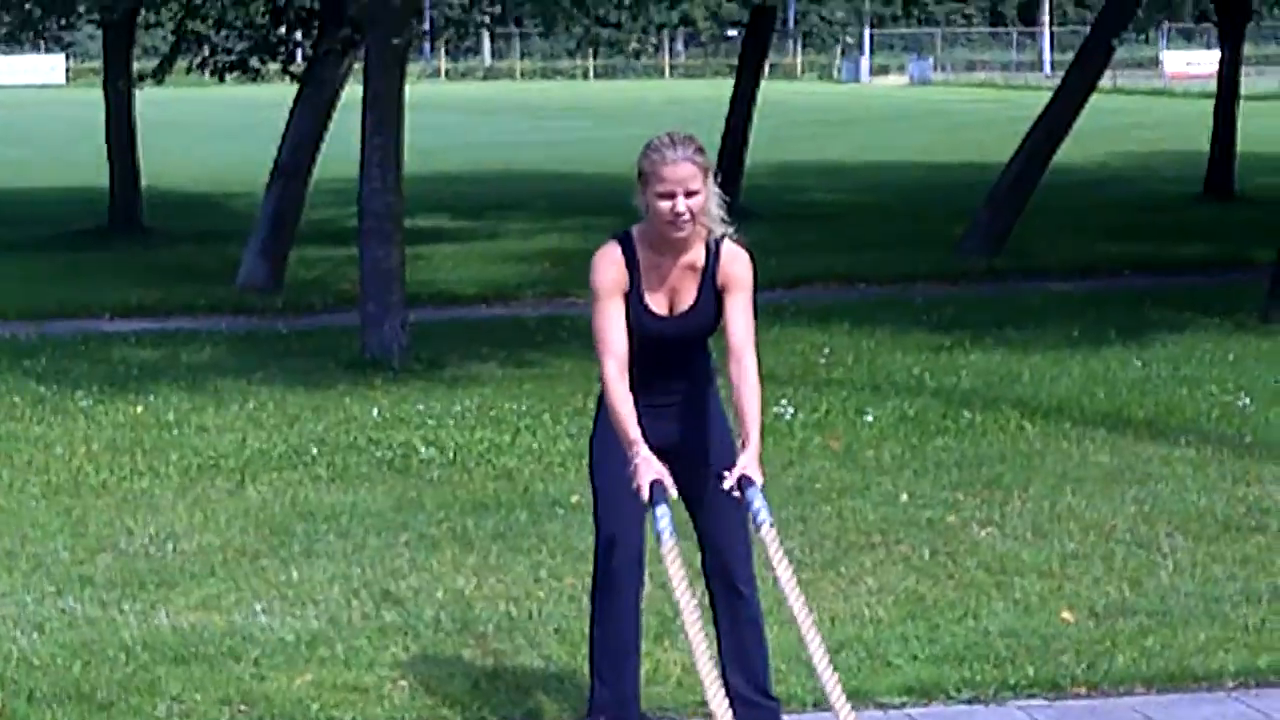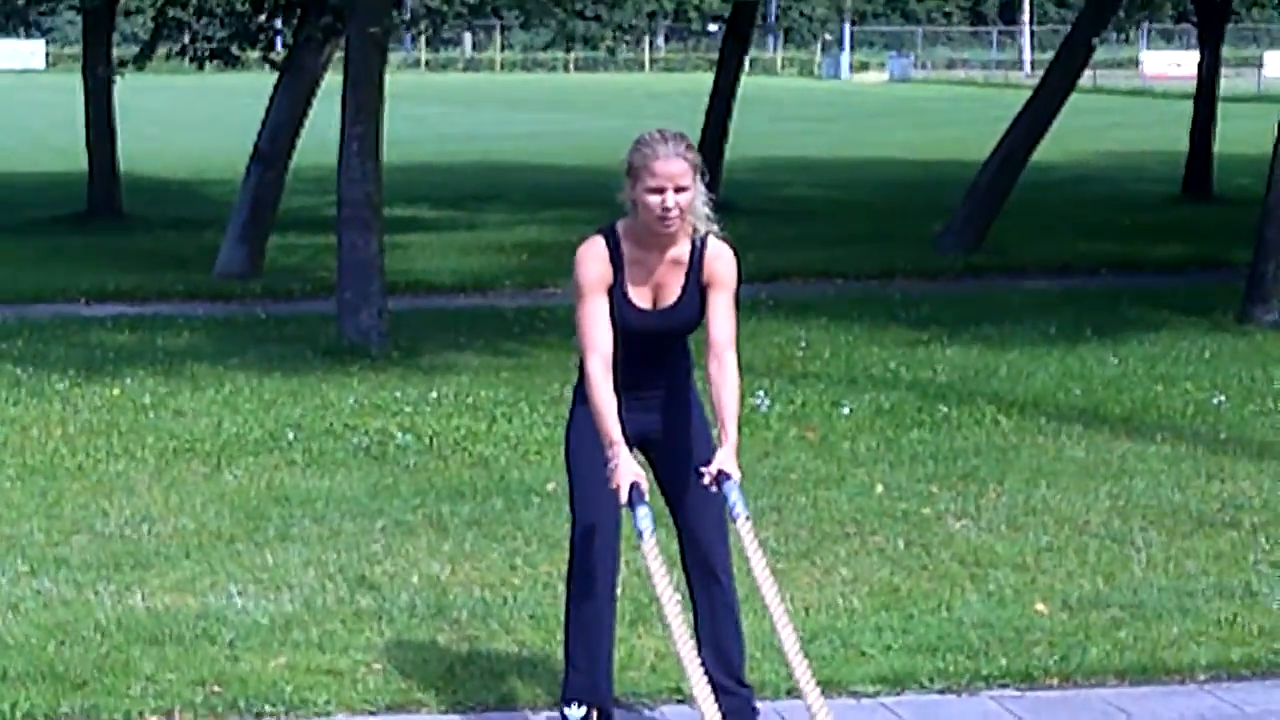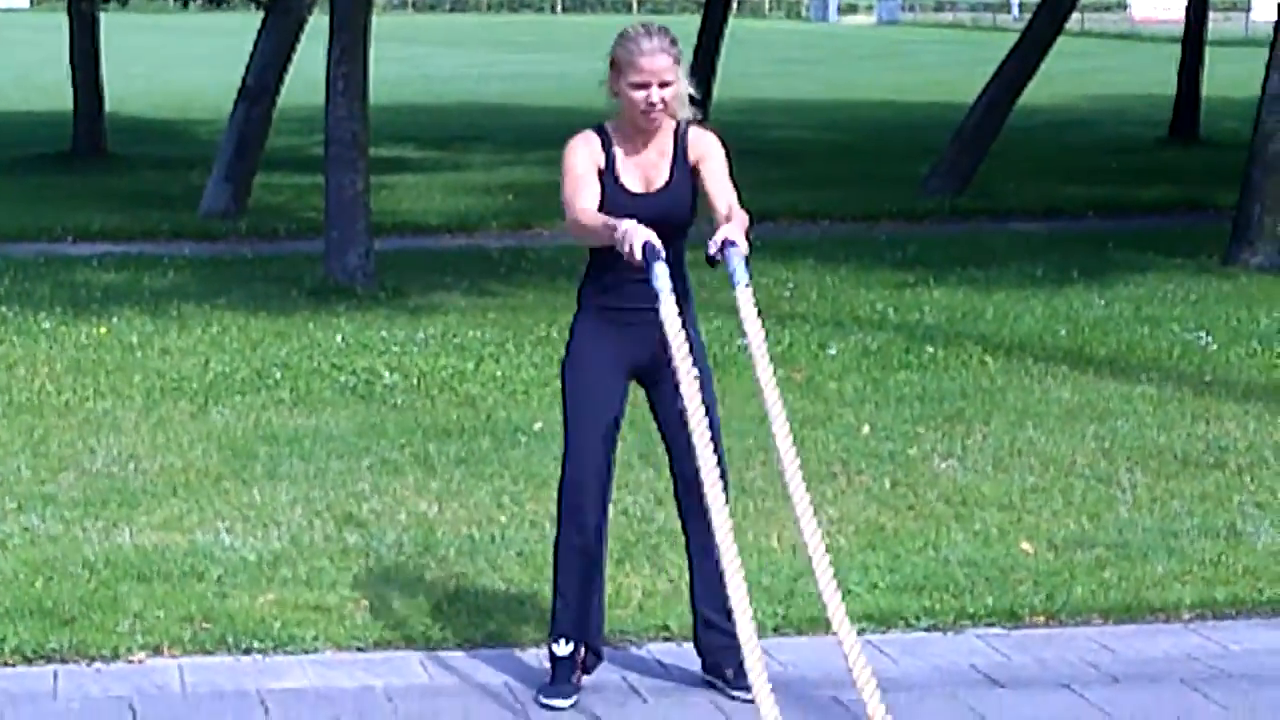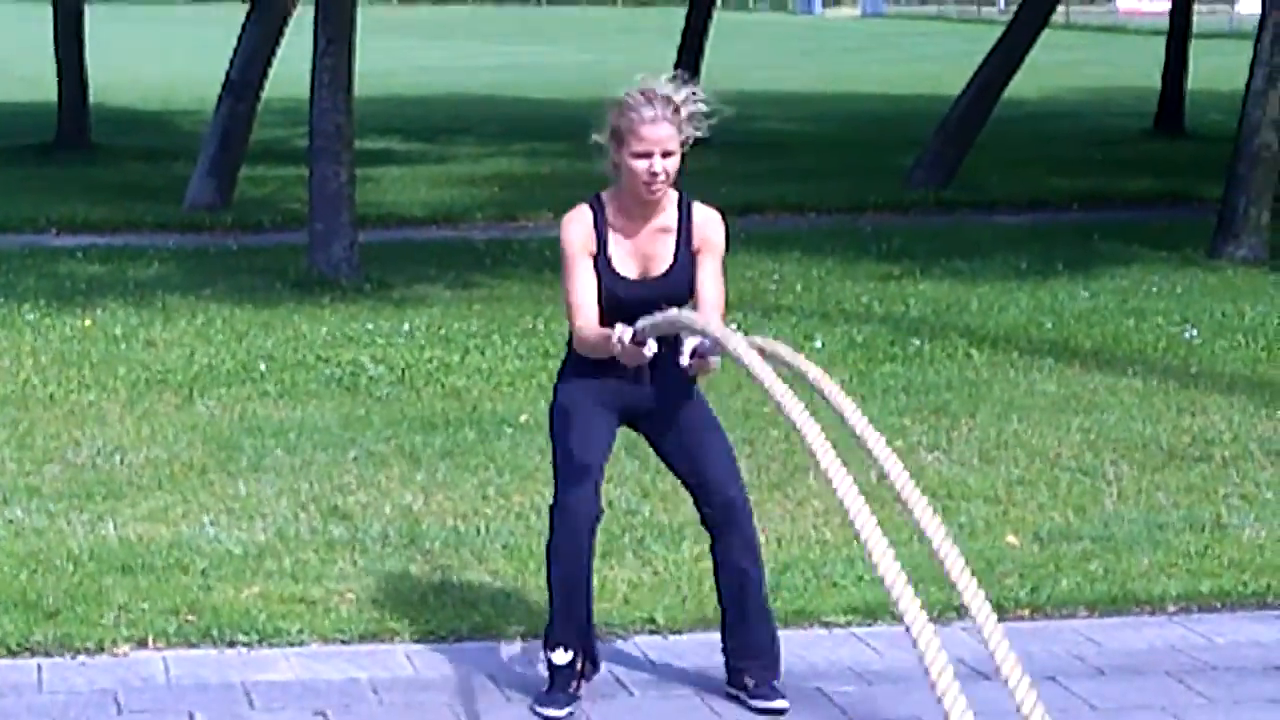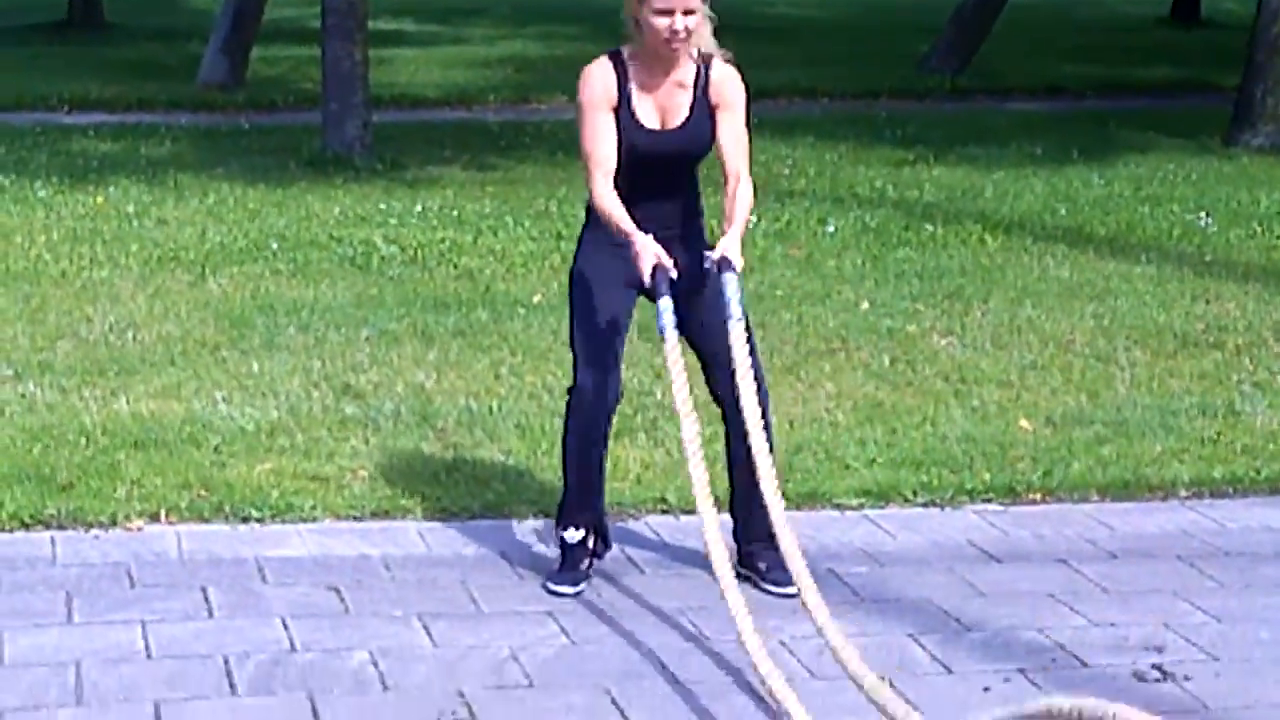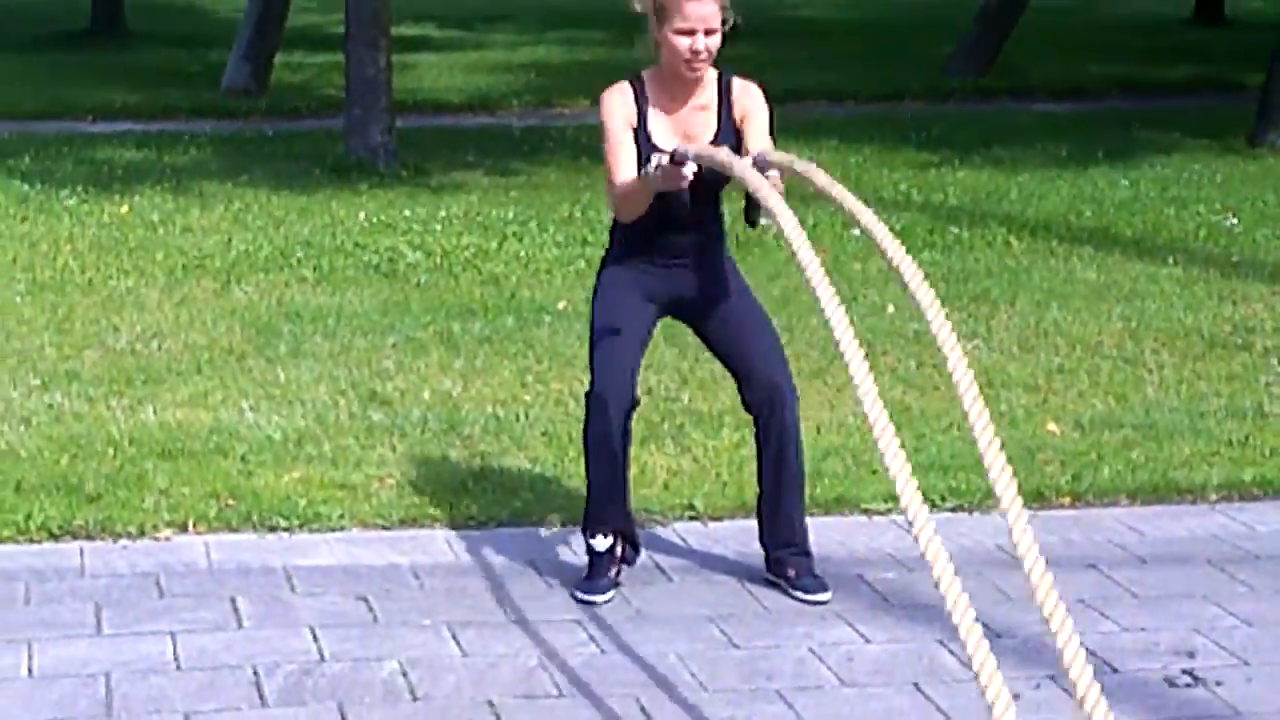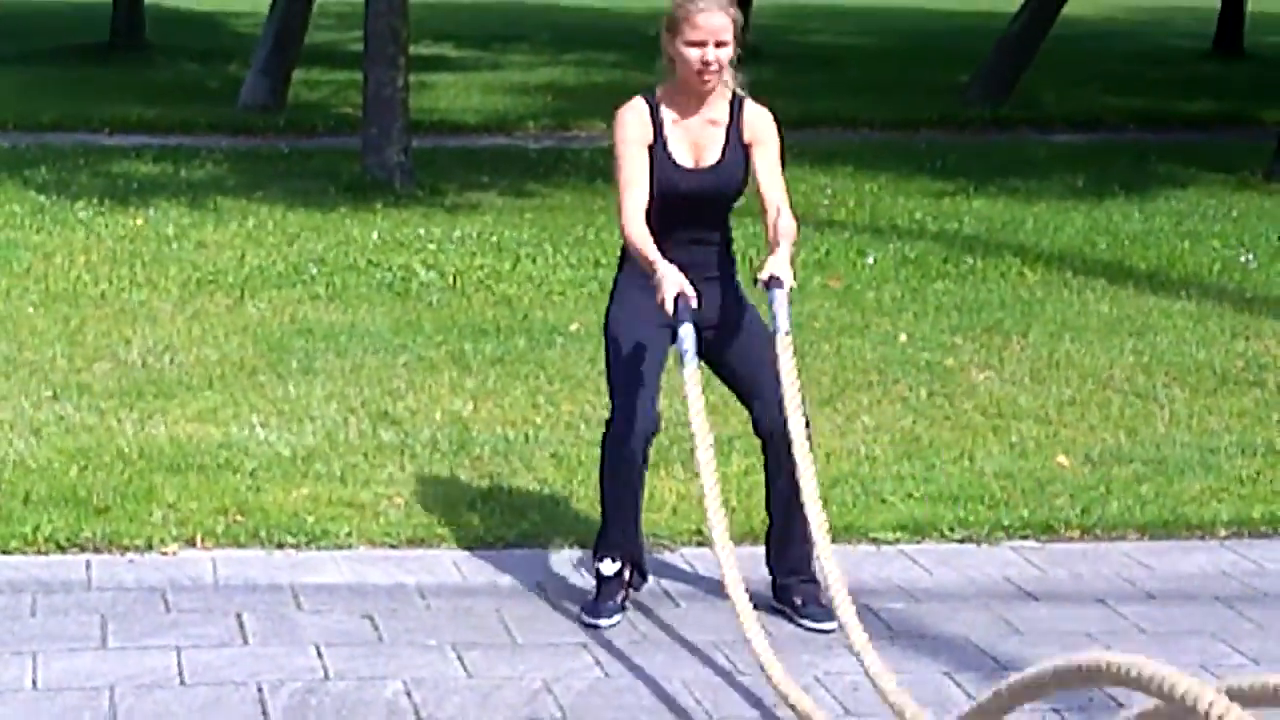
dt=0.7s
person 1, frame 1
left shoulder: (730, 260)
right shoulder: (613, 261)
left elbow: (743, 356)
right elbow: (612, 365)
left wrist: (750, 446)
right wrist: (637, 450)
left hip: (698, 414)
right hip: (627, 421)
left knee: (732, 565)
right knee: (617, 566)
person 1, frame 2
left shoulder: (715, 256)
right shoulder: (597, 255)
left elbow: (722, 355)
right elbow: (597, 362)
left wrist: (728, 444)
right wrist: (618, 454)
left hip: (675, 403)
right hip: (605, 410)
left knee: (711, 554)
right knee: (594, 554)
person 1, frame 3
left shoulder: (699, 144)
right shoulder: (588, 148)
left elbow: (726, 204)
right elbow: (581, 217)
left wrist: (732, 227)
right wrist: (620, 229)
left hip: (673, 333)
right hip: (600, 335)
left knee: (702, 485)
right knee: (583, 489)
left ankle: (721, 652)
right ankle: (571, 651)
person 1, frame 4
left shoulder: (702, 223)
right shoulder: (582, 223)
left elbow: (711, 319)
right elbow: (582, 331)
left wrist: (705, 348)
right wrist: (613, 342)
left hip: (668, 383)
right hip: (592, 385)
left knee: (729, 503)
right knee: (574, 508)
left ankle: (751, 666)
right ankle: (567, 662)
person 1, frame 5
left shoulder: (720, 75)
right shoulder: (603, 76)
left elbow: (738, 178)
right elbow: (600, 183)
left wrist: (733, 238)
right wrist: (636, 240)
left hip: (685, 243)
right hip: (610, 250)
left knee: (743, 385)
right knee: (593, 389)
left ankle: (758, 545)
right ankle: (579, 541)
person 1, frame 6
left shoulder: (742, 98)
right shoulder: (622, 101)
left elbow: (763, 171)
right elbow: (623, 207)
left wrist: (765, 179)
right wrist: (655, 180)
left hip: (709, 267)
right hip: (635, 271)
left knee: (774, 391)
right knee: (609, 395)
left ankle: (787, 552)
right ankle: (607, 546)
person 1, frame 7
left shoulder: (752, 118)
right shoulder: (638, 116)
left elbow: (776, 204)
right elbow: (631, 216)
left wrist: (781, 256)
right wrist: (661, 271)
left hip: (719, 288)
right hip: (646, 289)
left knee: (783, 417)
right knee: (631, 422)
left ankle: (794, 579)
right ankle: (615, 570)
